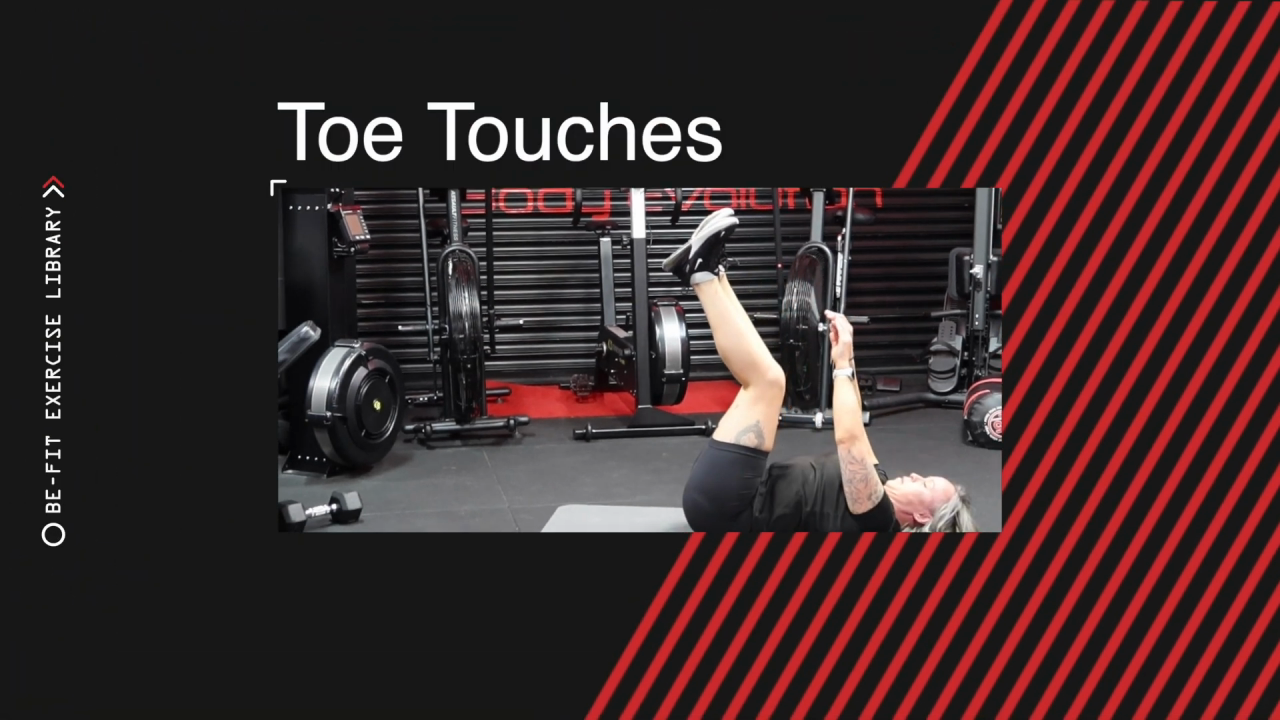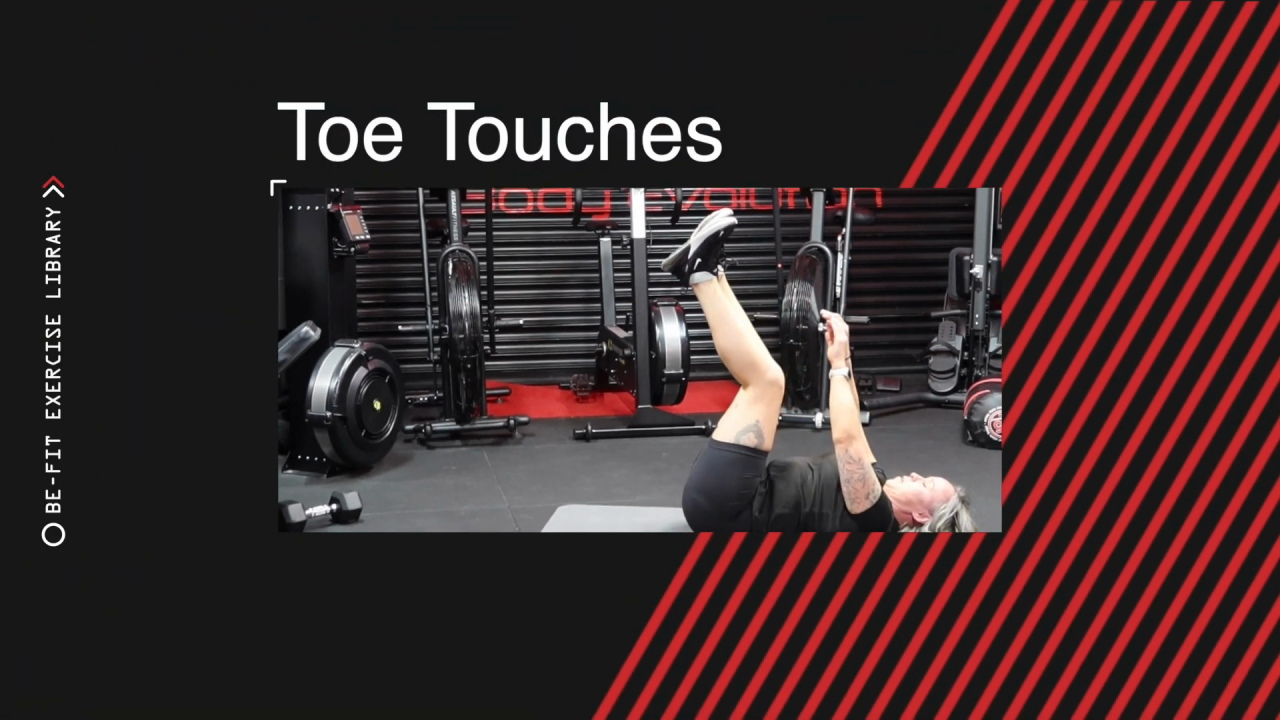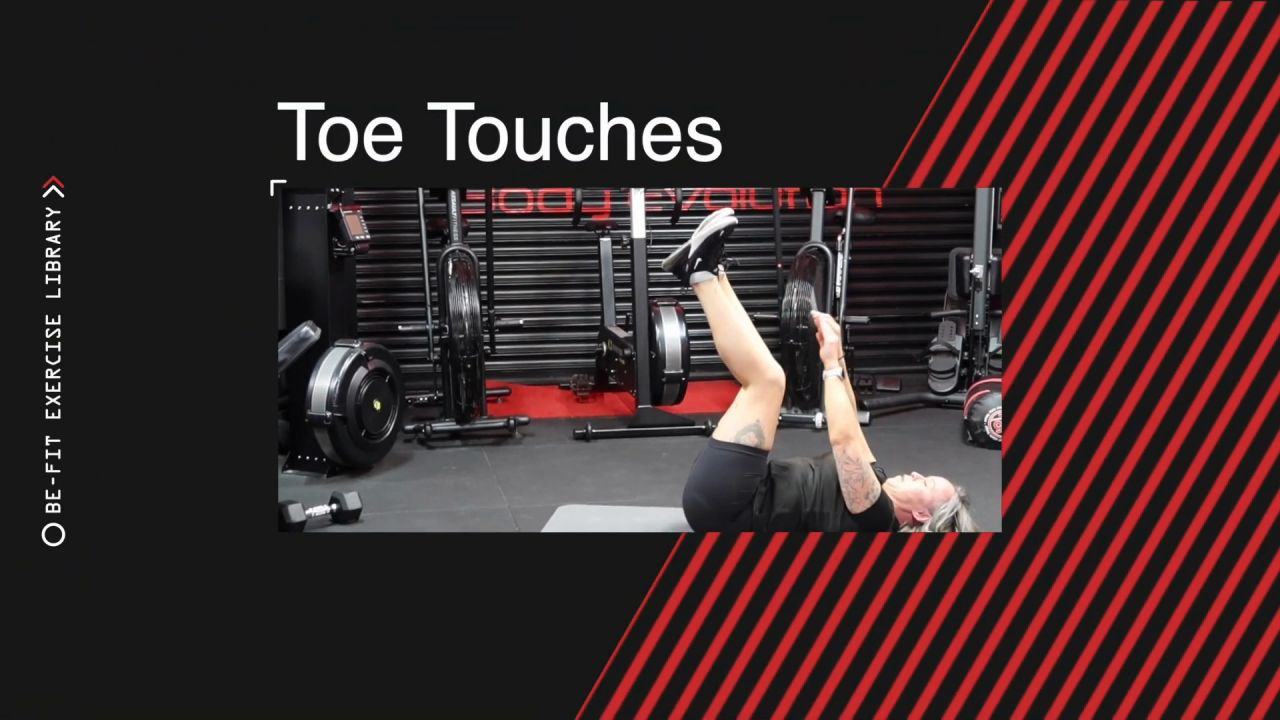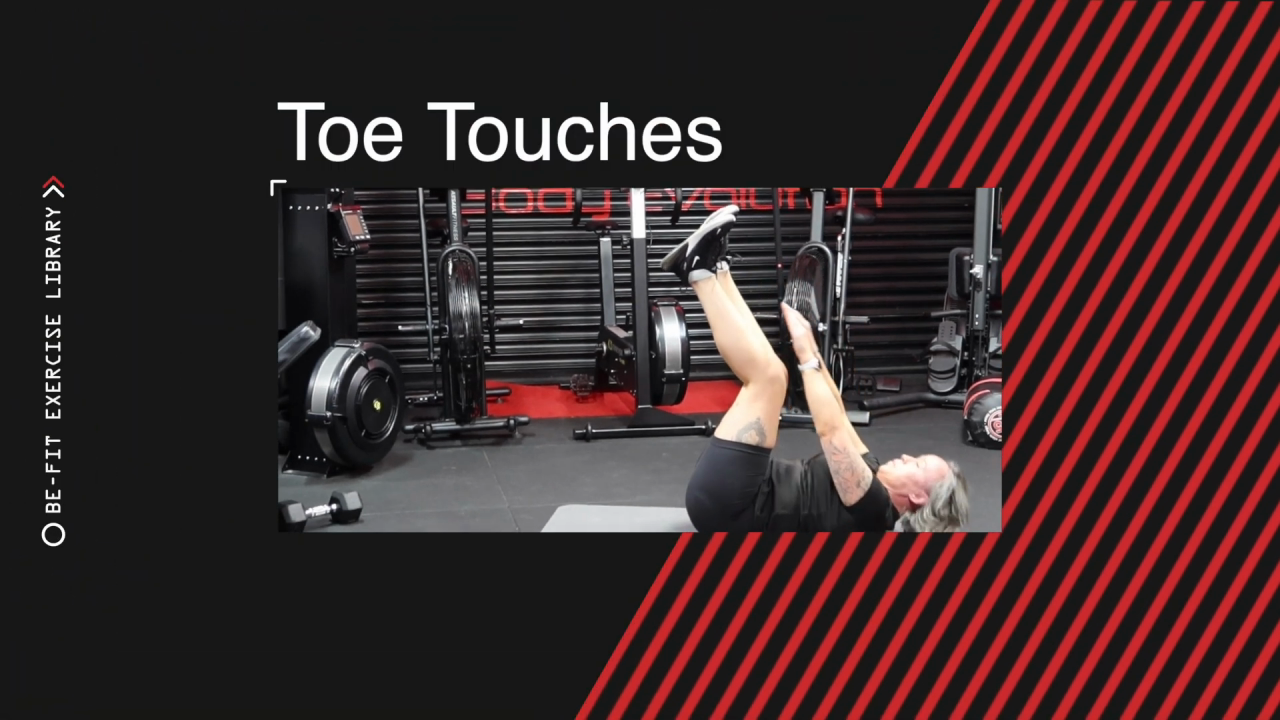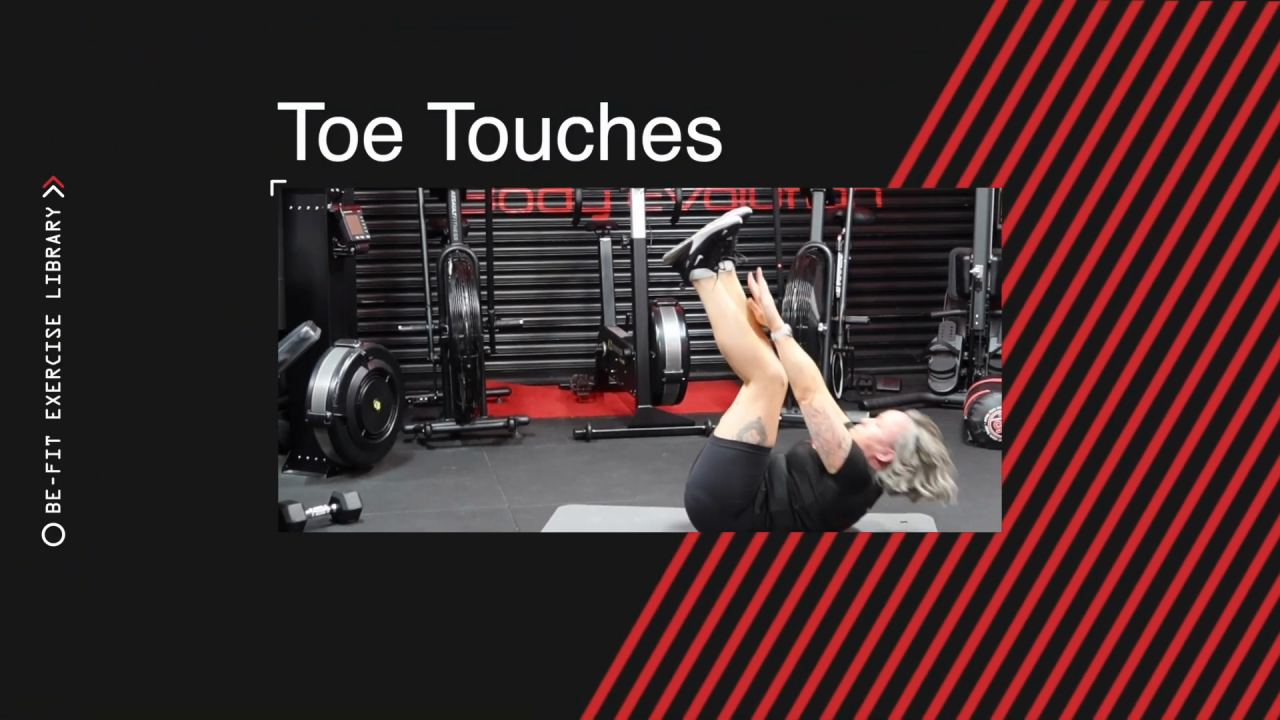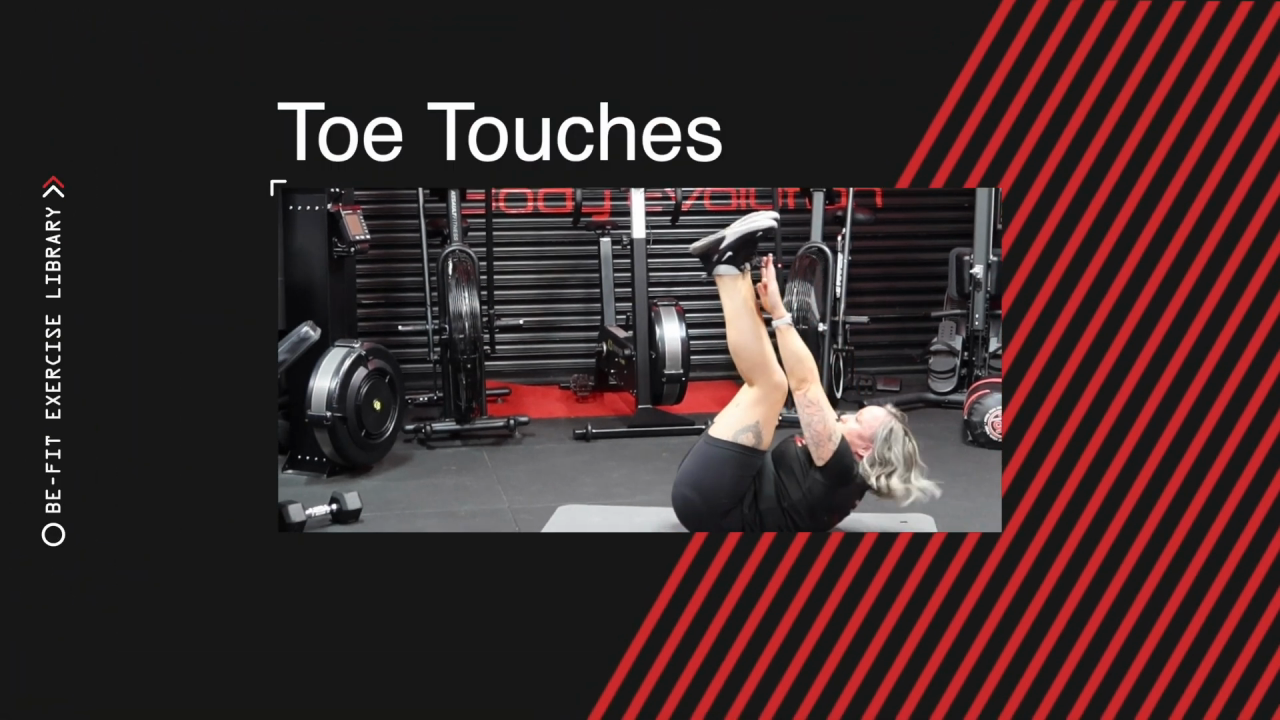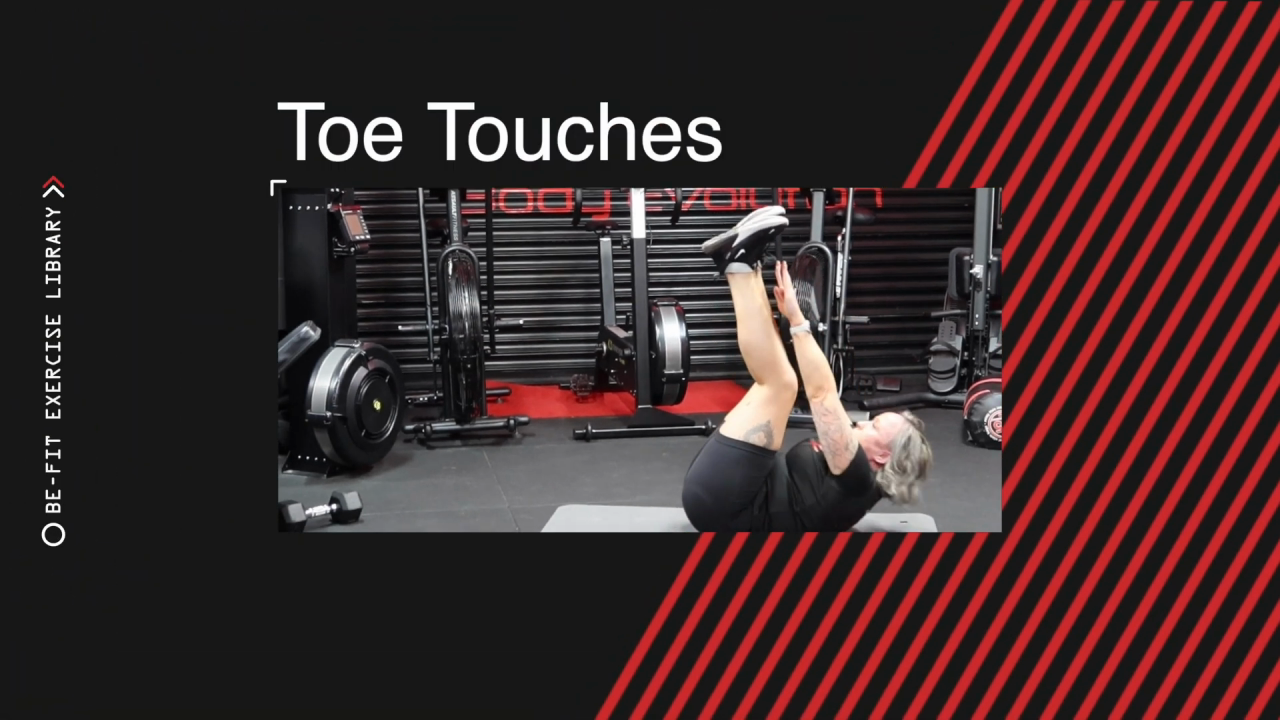
dt=0.2s
person 1, frame 1
left shoulder: (878, 518)
right shoulder: (879, 490)
left elbow: (849, 437)
right elbow: (854, 433)
left wrist: (843, 366)
right wrist: (844, 359)
left hip: (722, 505)
right hip: (726, 499)
left knee: (766, 381)
right knee: (765, 378)
left ankle: (703, 273)
right ankle: (708, 271)
person 1, frame 2
left shoulder: (877, 517)
right shoulder: (878, 489)
left elbow: (846, 437)
right elbow: (852, 430)
left wrist: (839, 366)
right wrist: (842, 358)
left hip: (721, 507)
right hip: (726, 499)
left knee: (766, 380)
right knee: (764, 378)
left ankle: (702, 273)
right ankle: (708, 271)
person 1, frame 3
left shoulder: (877, 516)
right shoulder: (878, 488)
left elbow: (843, 437)
right elbow: (849, 426)
left wrist: (832, 366)
right wrist: (837, 358)
left hip: (721, 506)
right hip: (726, 500)
left knee: (766, 379)
right knee: (765, 377)
left ankle: (702, 272)
right ankle: (708, 270)
person 1, frame 4
left shoulder: (873, 509)
right shoulder: (872, 477)
left elbow: (830, 429)
right elbow: (836, 416)
left wrist: (807, 357)
right wrist: (812, 353)
left hip: (723, 507)
right hip: (727, 500)
left knee: (767, 377)
right knee: (768, 372)
left ankle: (701, 271)
right ankle: (713, 267)
person 1, frame 5
left shoulder: (857, 477)
right shoulder: (860, 462)
left elbow: (809, 393)
right elbow: (816, 394)
left wrist: (777, 324)
right wrist: (772, 324)
left hip: (720, 505)
right hip: (723, 496)
left knee: (769, 376)
right knee: (767, 374)
left ankle: (702, 269)
right ankle: (719, 265)
person 1, frame 6
left shoulder: (843, 470)
left elbow: (804, 385)
right elbow: (808, 388)
left wrist: (779, 314)
right wrist: (774, 311)
left hip: (706, 501)
right hip: (710, 495)
left knee: (768, 384)
right knee: (766, 379)
left ankle: (729, 265)
right ankle: (733, 265)
person 1, frame 7
left shoulder: (857, 480)
right shoulder: (852, 469)
left elbow: (822, 393)
right elbow: (825, 398)
left wrist: (797, 320)
right wrist: (791, 315)
left hip: (717, 503)
right hip: (719, 491)
left knee: (779, 383)
right knee: (776, 380)
left ankle: (740, 262)
right ankle: (742, 263)
